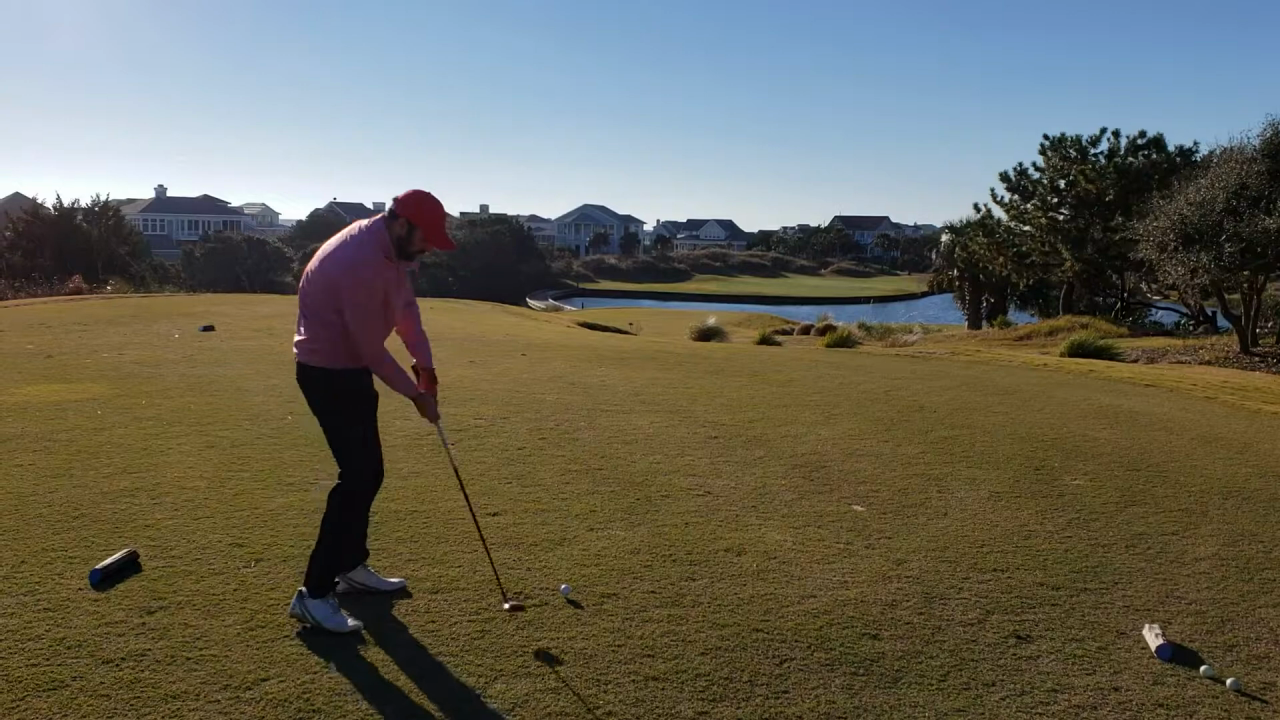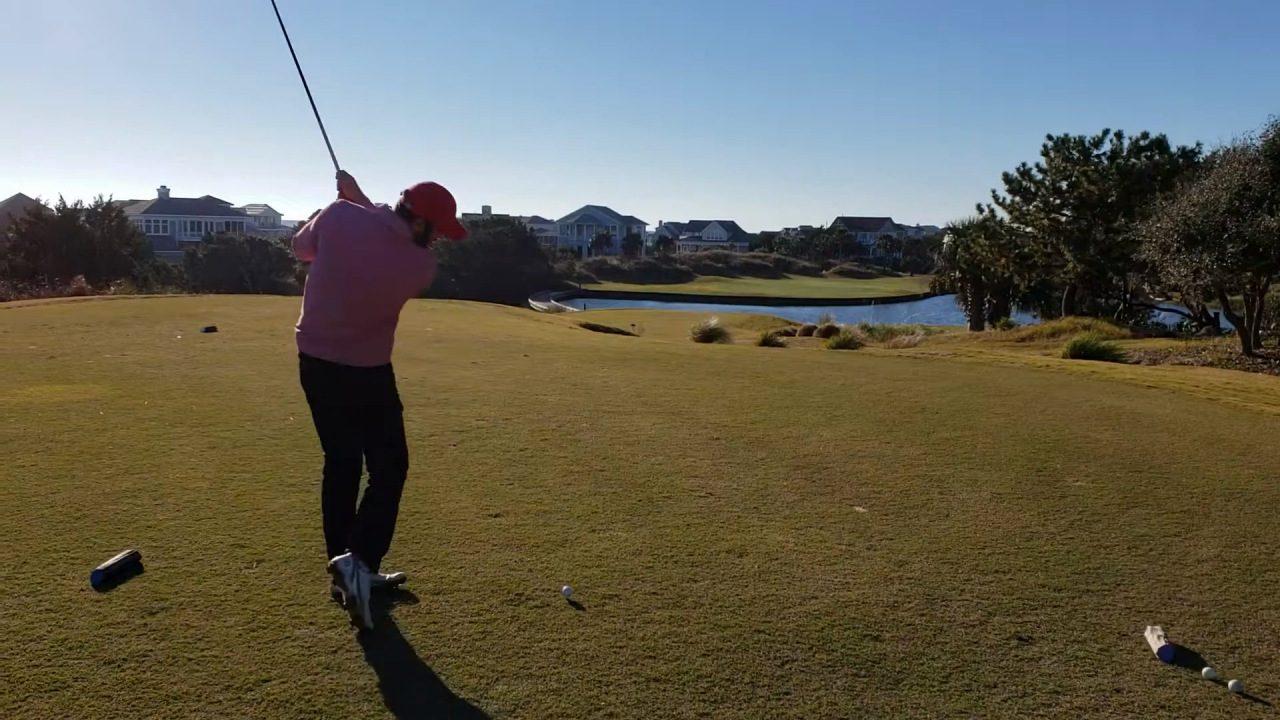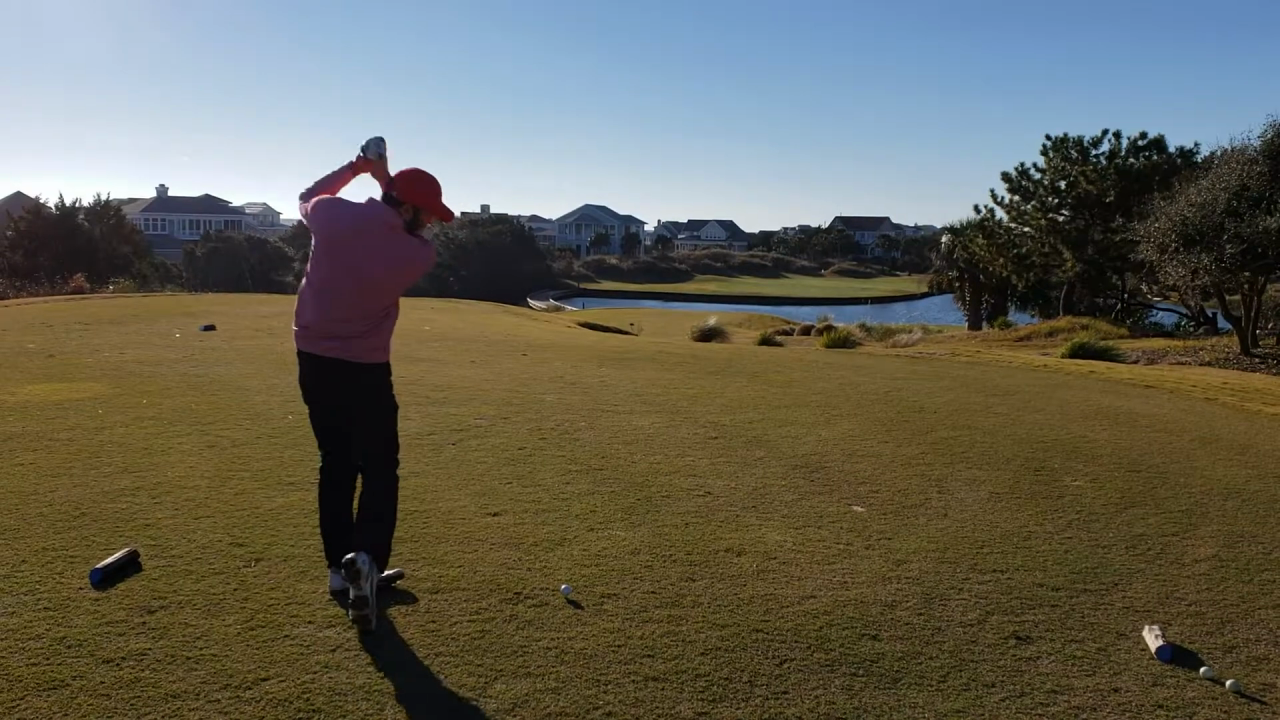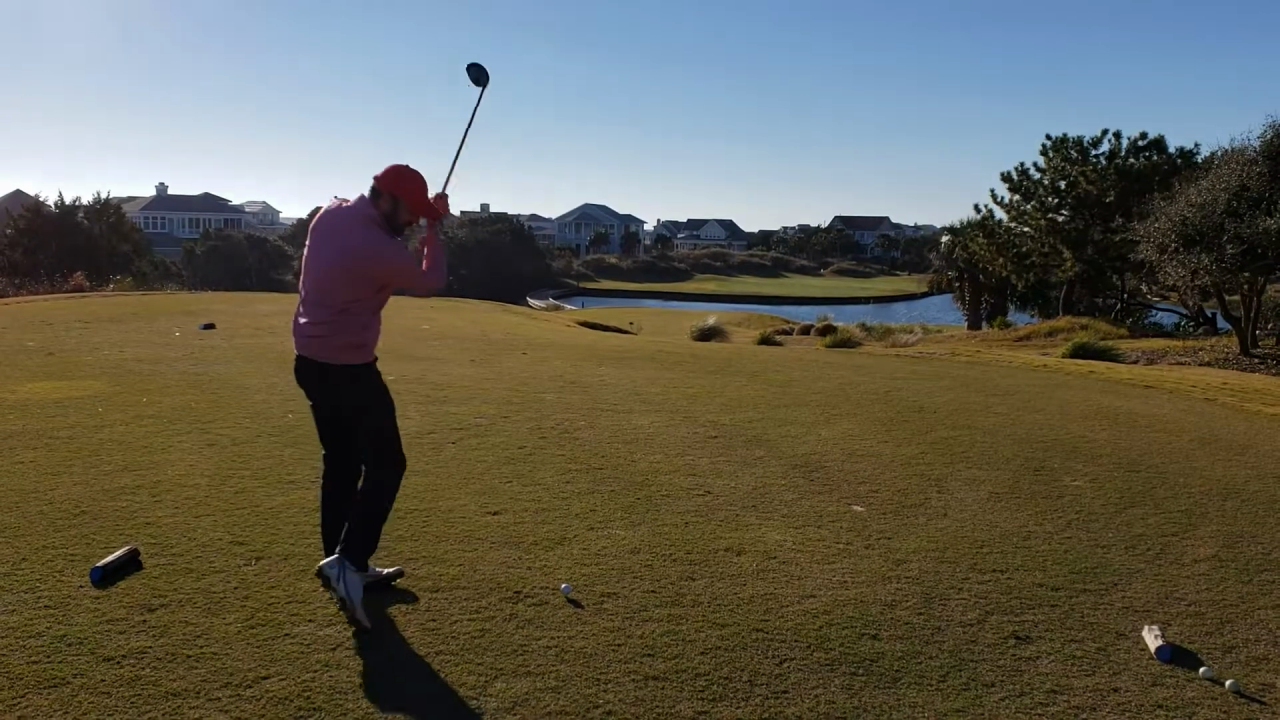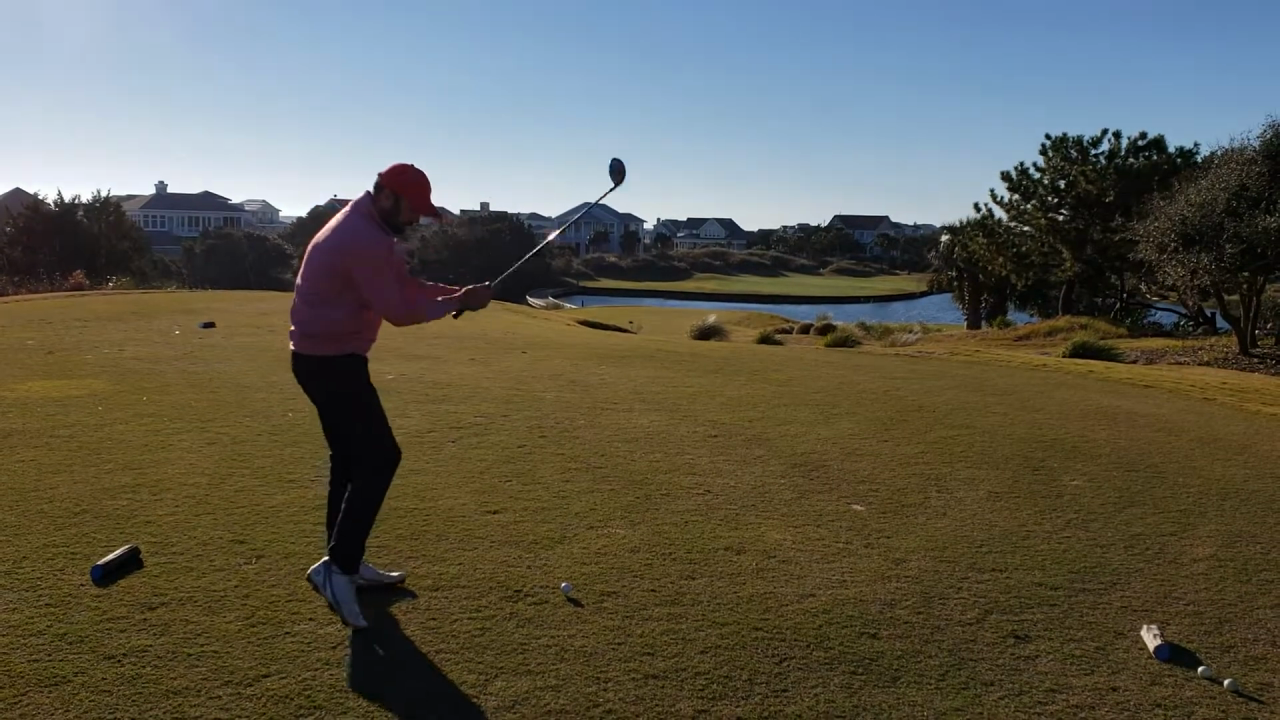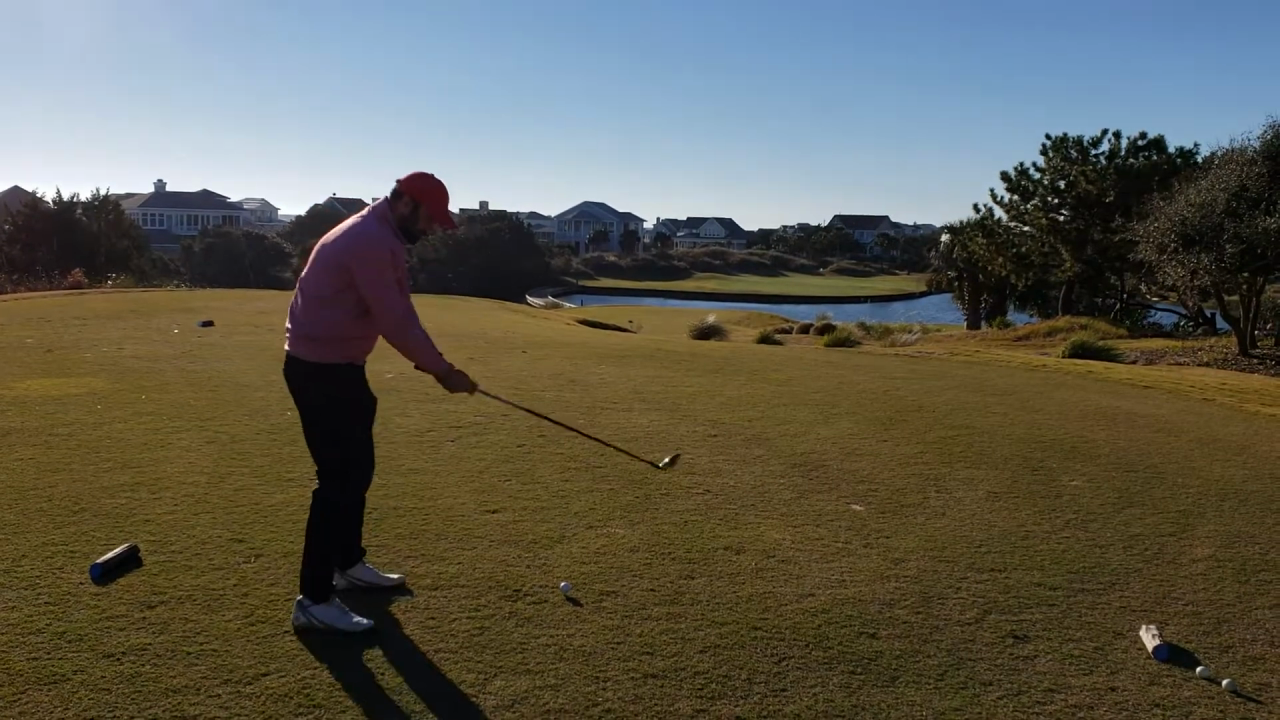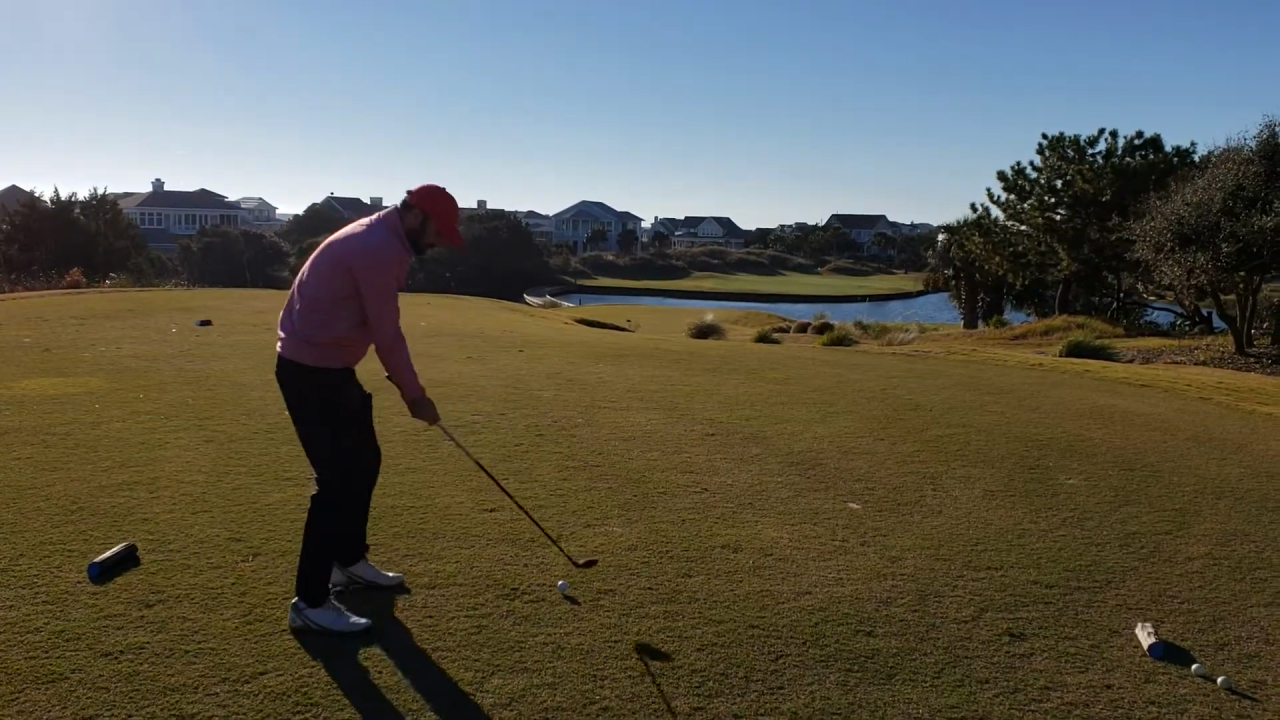
dt=0.3s
person 1, frame 1
left shoulder: (393, 247)
right shoulder: (358, 262)
left elbow: (404, 307)
right elbow: (369, 349)
left wrist: (425, 363)
right wrist: (416, 393)
left hip: (355, 369)
right hip: (328, 372)
left knee: (366, 469)
right knee: (360, 475)
left ankle: (349, 566)
right ankle: (314, 593)
person 1, frame 2
left shoulder: (336, 221)
right shoulder: (421, 263)
left elbow: (301, 247)
right wrist: (359, 200)
left hip: (315, 365)
right hip: (367, 376)
left knee: (340, 466)
right knee: (388, 471)
left ankle: (346, 565)
right ankle: (359, 560)
person 1, frame 3
left shoulder: (333, 214)
right shoulder: (419, 253)
left elbow: (306, 199)
left wrist: (356, 167)
right wrist: (383, 173)
left hip: (314, 362)
right hip: (365, 371)
left knee: (336, 466)
right knee: (379, 472)
left ankle: (341, 566)
right ankle: (367, 559)
person 1, frame 4
left shoulder: (332, 214)
right shoulder: (379, 251)
right elbow: (429, 283)
left wrist: (428, 223)
right wrist: (436, 230)
left hip: (312, 360)
right hip: (347, 369)
left knee: (341, 461)
right knee: (386, 464)
left ankle: (344, 561)
right ankle: (348, 561)
person 1, frame 5
left shoulder: (364, 227)
right shoulder: (361, 239)
left elbow: (401, 284)
right elbow: (399, 311)
left wrist: (458, 294)
right wrist: (457, 301)
left hip: (327, 356)
right hip: (330, 360)
left knee: (351, 460)
right knee: (380, 458)
left ankle: (347, 563)
right ankle: (337, 566)
person 1, frame 6
left shoulder: (380, 237)
right shoulder: (369, 241)
left elbow: (402, 314)
right elbow: (393, 323)
left wrist: (439, 364)
right wrist: (441, 369)
left hip: (337, 364)
right hip: (320, 368)
left knee: (356, 469)
right knee: (339, 477)
left ankle: (347, 563)
right ankle: (313, 599)
person 1, frame 7
left shoulder: (379, 240)
right shoulder: (379, 250)
left elbow: (383, 330)
right elbow: (386, 336)
left wrist: (409, 388)
right wrist: (414, 394)
left hip: (328, 365)
right hip: (312, 370)
left knee: (363, 461)
right knee: (338, 480)
left ankle: (349, 560)
right ankle: (309, 602)
